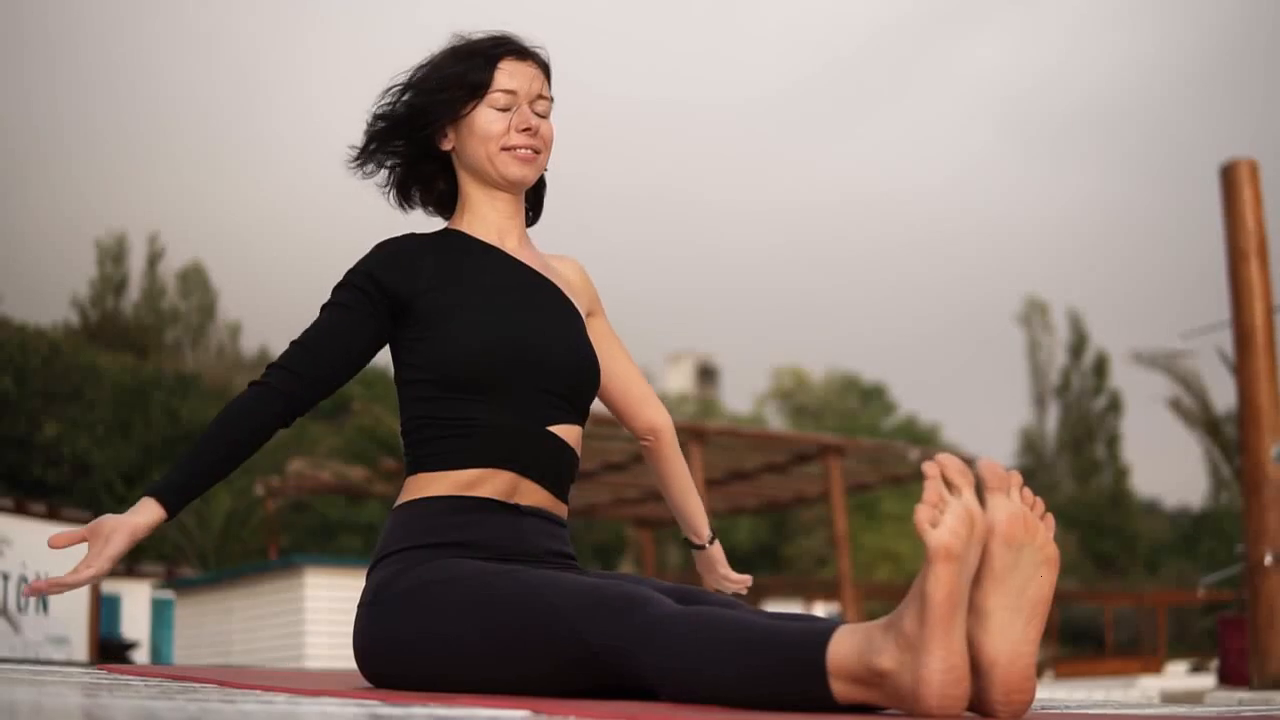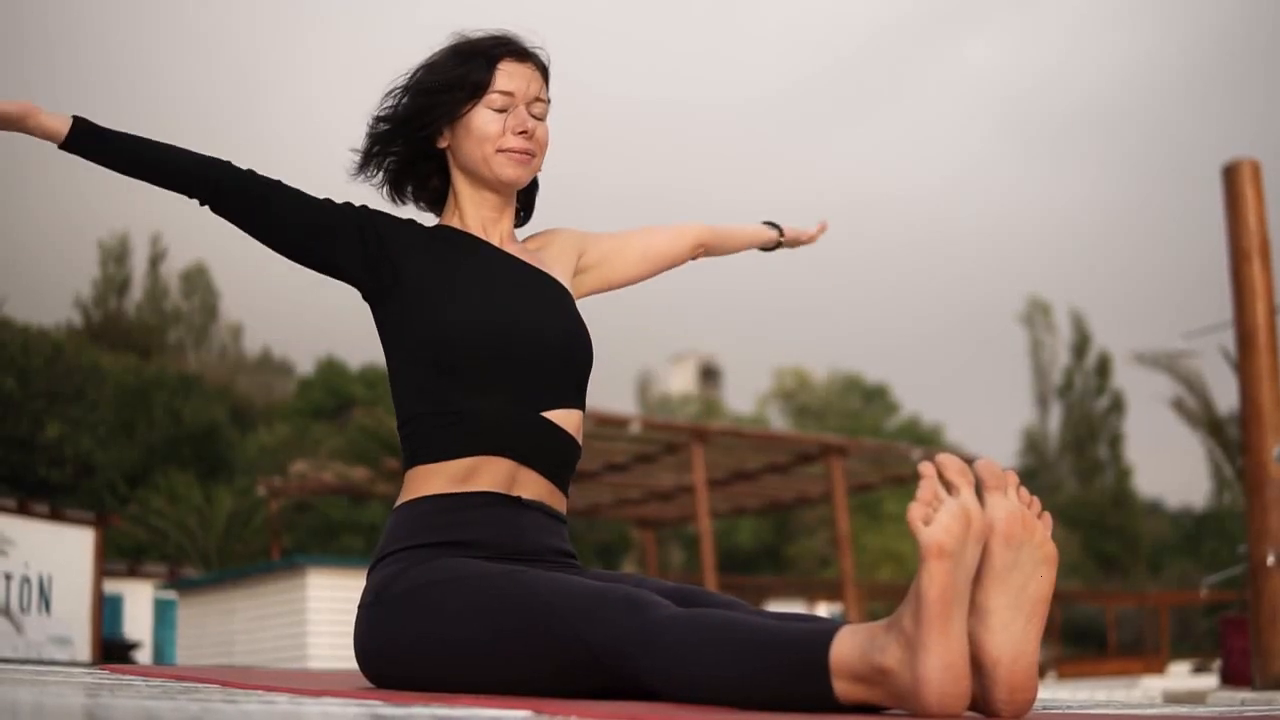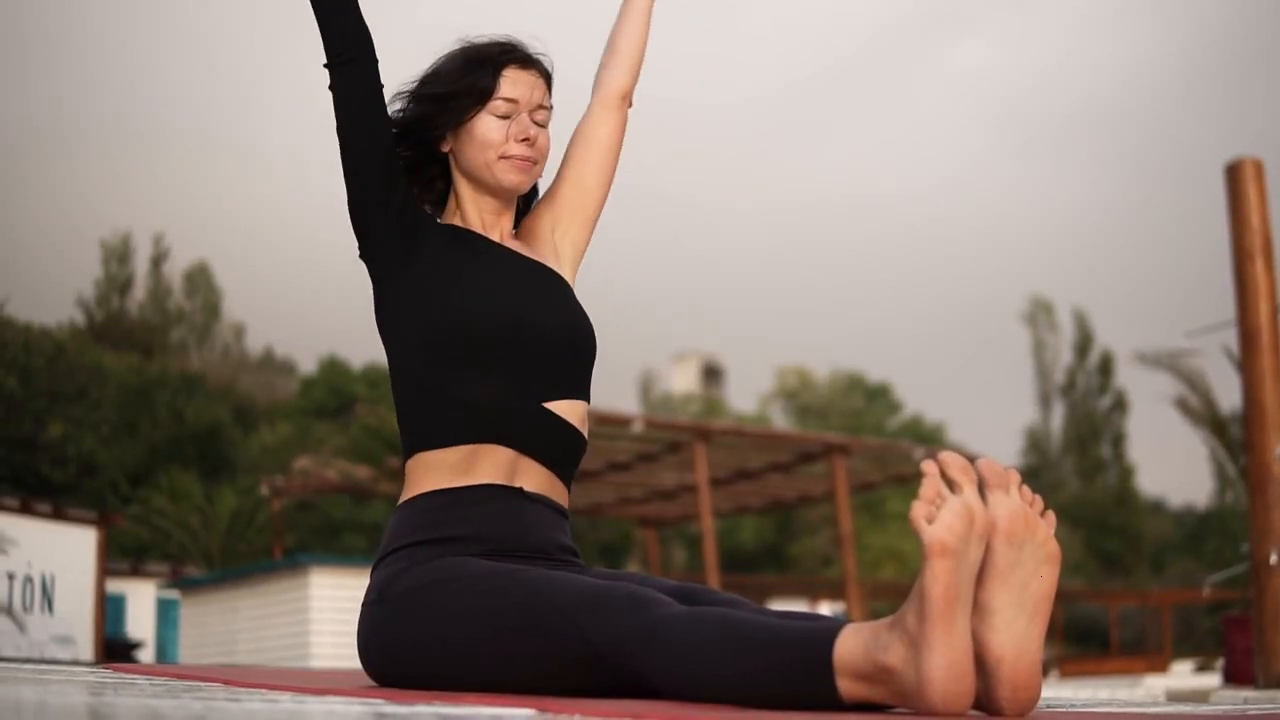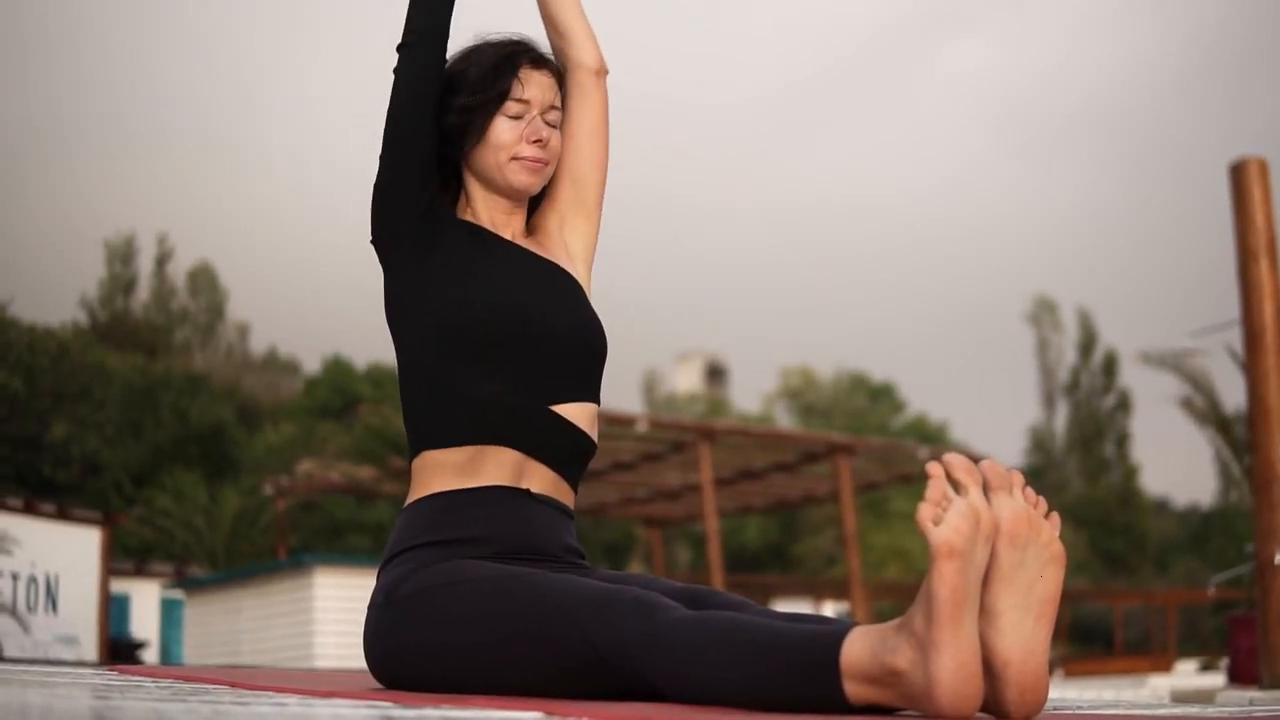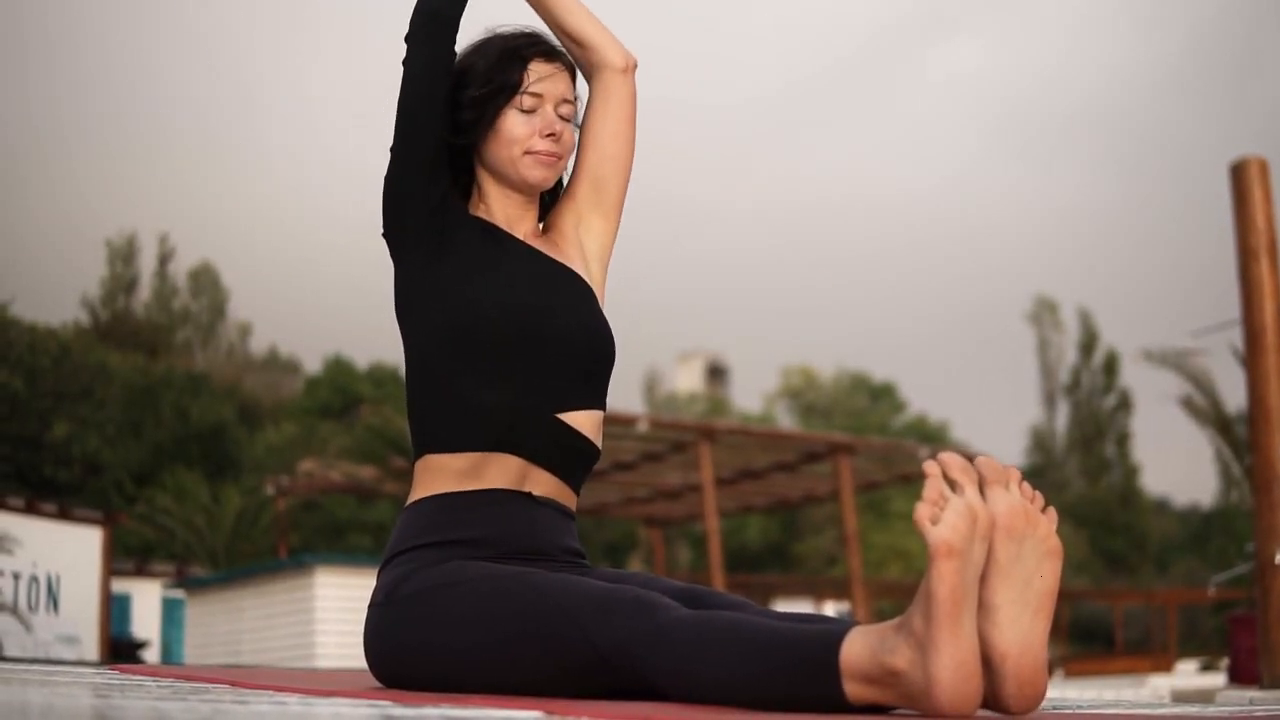
dt=1s
person 1, frame 1
left shoulder: (566, 281)
right shoulder: (407, 268)
left elbow: (649, 421)
right elbow: (280, 392)
left wrist: (707, 547)
right wrist: (146, 515)
left hip: (546, 568)
right hip: (433, 578)
left knee: (699, 617)
right knee: (637, 625)
person 1, frame 2
left shoulder: (558, 259)
right shoulder: (393, 252)
left elbow: (693, 240)
right elbow: (228, 190)
left wrist: (774, 234)
left hip: (546, 564)
right hip: (434, 578)
left knee: (709, 615)
right knee: (641, 627)
person 1, frame 3
left shoulder: (546, 252)
right shoulder: (404, 246)
left elbow: (614, 94)
right elbow: (351, 68)
left hip: (543, 562)
right hip: (433, 576)
left knee: (719, 620)
right knee: (634, 626)
left ankle: (976, 653)
right ankle: (888, 659)
person 1, frame 4
left shoulder: (560, 243)
right shoulder: (419, 239)
left elbow: (587, 65)
left hip: (550, 565)
right hip: (440, 581)
left knee: (713, 614)
right knee: (643, 627)
left ankle: (986, 653)
right ankle: (900, 661)
person 1, frame 5
left shoulder: (576, 244)
right shoulder: (432, 234)
left elbow: (613, 63)
left hip: (552, 565)
right hip: (440, 581)
left knee: (720, 617)
right knee: (640, 626)
left ankle: (982, 648)
right ankle: (898, 660)
